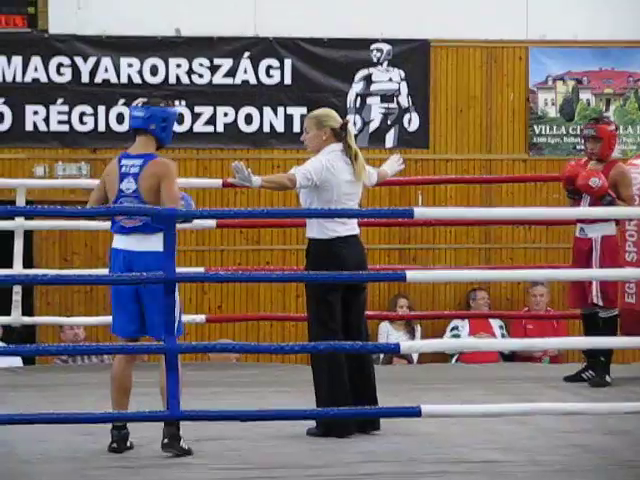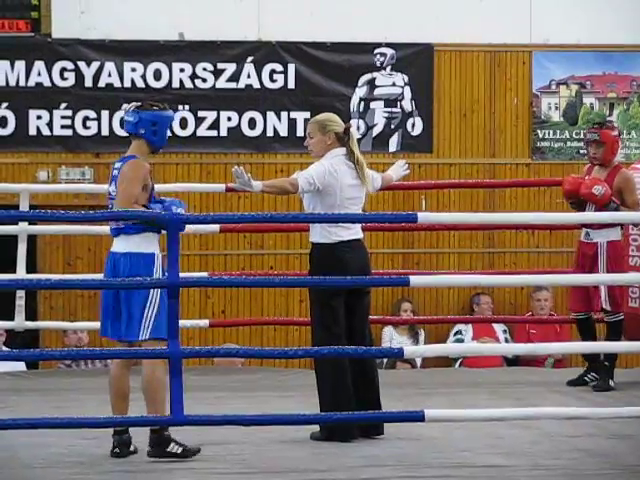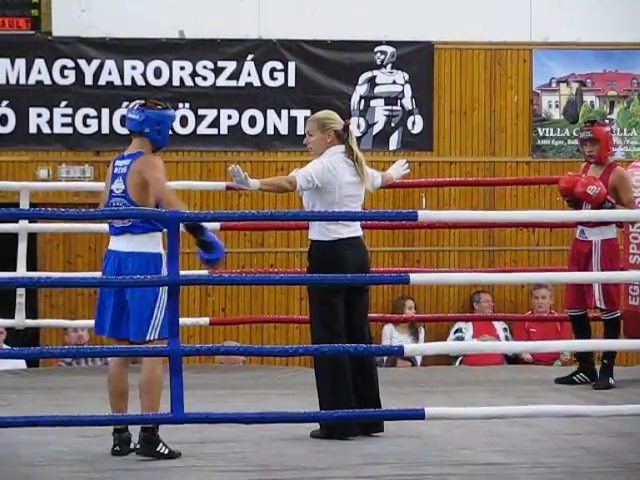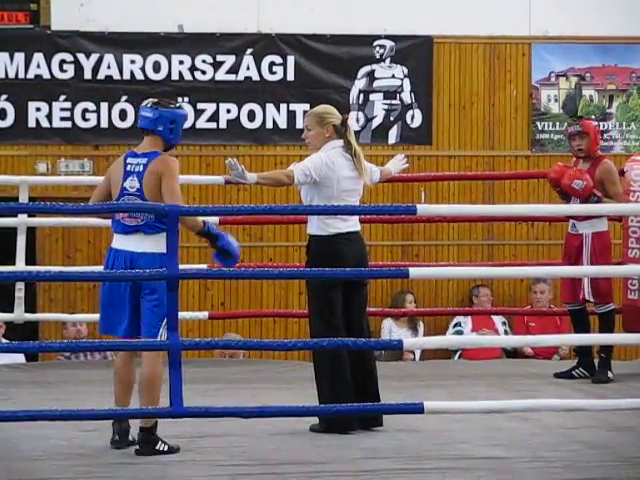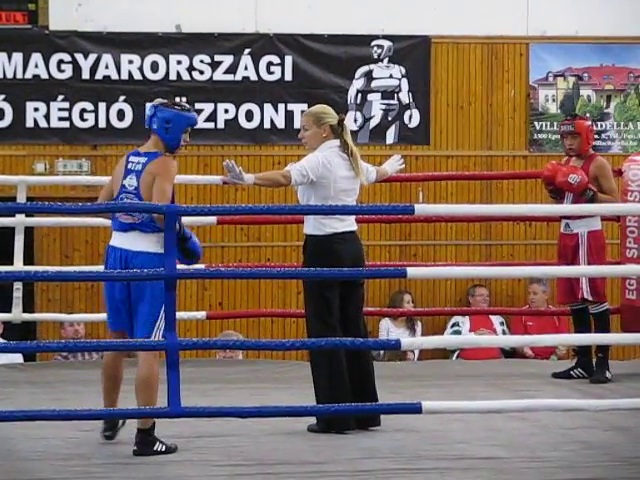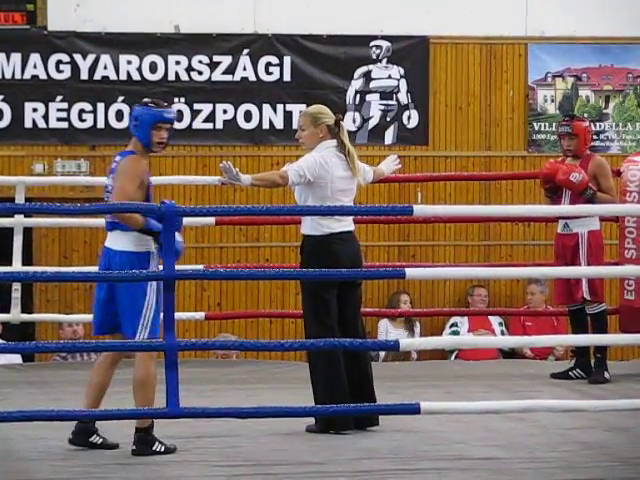
dt=0.3s
person 1, frame 1
left shoulder: (114, 166)
right shoulder: (163, 166)
left elbow: (92, 209)
right elbow: (176, 212)
right wrist: (179, 207)
left hip: (122, 256)
right hip: (155, 258)
left knee: (126, 347)
left ankle: (119, 432)
right ankle: (171, 431)
person 1, frame 2
left shoulder: (120, 165)
right shoulder: (139, 165)
right elbow: (126, 209)
left wrist: (156, 208)
right wrist: (163, 216)
left hip: (118, 258)
right hip: (141, 259)
left knee: (123, 351)
right knee: (153, 349)
left ankle: (120, 437)
right ankle: (159, 435)
person 1, frame 3
left shoulder: (116, 164)
right shoulder: (150, 163)
left elbow: (103, 211)
right elbow: (168, 201)
right wrist: (201, 231)
left hip: (115, 256)
right hip: (144, 259)
left knee: (121, 349)
right knee: (153, 349)
left ankle: (120, 435)
right ankle: (148, 436)
person 1, frame 4
left shoulder: (120, 163)
right shoulder: (165, 164)
left elbow: (94, 206)
right elbow: (179, 212)
right wrist: (215, 235)
left hip: (120, 255)
right hip: (155, 259)
left knee: (127, 345)
right knee: (154, 348)
left ankle: (121, 428)
right ankle: (148, 434)
person 1, frame 5
left shoulder: (125, 162)
right shoulder: (165, 164)
left elbow: (102, 207)
right elbow: (160, 212)
right wrist: (185, 239)
left hip: (118, 253)
right hip: (150, 259)
left knee: (120, 340)
right knee: (150, 348)
left ankle: (110, 420)
right ankle: (145, 436)
person 1, frame 6
left shoulder: (123, 160)
right shoulder: (136, 164)
right elbow: (119, 209)
left wrist: (154, 216)
right wrist: (157, 230)
left hip: (114, 255)
right hip: (135, 259)
left knee: (115, 347)
right knee: (146, 348)
left ankle: (84, 428)
right ankle: (144, 435)
person 2, frame 1
left shoulder: (322, 163)
right shoulder: (355, 164)
left elbow: (290, 180)
right elbow: (377, 175)
left wrist: (255, 181)
right wrist: (391, 167)
left hip: (326, 253)
right hip: (353, 251)
left knee: (326, 335)
right knee: (355, 331)
left ankle: (335, 421)
right ankle: (364, 415)
person 2, frame 2
left shoulder: (325, 168)
right shoulder: (357, 168)
left elbow: (292, 185)
right elbow: (381, 180)
left wrist: (256, 186)
right wrist: (395, 172)
left hip: (329, 258)
right hip: (357, 255)
left knee: (330, 340)
right knee: (359, 336)
left ankle: (338, 425)
right ankle: (368, 420)
person 2, frame 3
left shoulder: (323, 166)
right shoulder: (357, 166)
left elbow: (290, 183)
right elbow: (382, 179)
left wrist: (253, 184)
right wrist: (396, 172)
left hip: (329, 255)
right hip: (356, 253)
left knee: (329, 337)
right knee: (358, 334)
left ankle: (338, 423)
right ankle: (367, 417)
person 2, frame 4
left shoulder: (322, 160)
right shoulder: (355, 160)
left elbow: (287, 177)
right elbow: (380, 173)
left wrist: (250, 177)
right wrist: (394, 166)
left hip: (327, 250)
right hip: (355, 247)
left knee: (328, 331)
right knee: (357, 328)
left ankle: (337, 417)
right ankle: (367, 412)
person 2, frame 5
left shoulder: (319, 160)
right shoulder: (351, 160)
left elbow: (285, 177)
right elbow: (376, 174)
left wrist: (247, 179)
right wrist: (391, 167)
left hip: (323, 249)
right hip: (351, 247)
left knee: (325, 330)
right knee: (353, 327)
left ankle: (335, 417)
right ankle: (364, 412)
person 2, frame 6
left shoulder: (316, 160)
right shoulder: (348, 160)
left elbow: (282, 178)
right elbow: (372, 173)
left wrist: (245, 179)
right wrist: (387, 167)
left hip: (322, 249)
right hip: (349, 247)
left knee: (323, 331)
right knee: (351, 328)
left ankle: (334, 417)
right ankle: (362, 411)
person 3, frame 1
left shoulder: (618, 170)
right shoulder: (583, 165)
left wrist: (606, 196)
right wrist: (571, 190)
left hip: (603, 238)
right hip: (581, 237)
left knee: (605, 301)
right knee: (585, 303)
left ankle: (604, 366)
right ankle: (592, 363)
person 3, frame 2
right shoulder: (587, 171)
left wrist: (610, 204)
right wrist: (574, 201)
left hip: (608, 244)
right hip: (586, 242)
left knee: (611, 307)
right knee: (579, 308)
left ankle: (607, 371)
right ankle: (593, 364)
person 3, frame 3
left shoulder: (617, 174)
right shoulder: (585, 169)
left wrist: (605, 202)
right wrist: (571, 199)
left hip: (604, 242)
right hip: (581, 240)
left knee: (608, 305)
right knee: (575, 306)
left ankle: (607, 369)
right ankle: (586, 367)
person 3, frame 4
left shoulder: (605, 166)
right shoulder: (574, 164)
left elbow: (620, 205)
left wrist: (592, 196)
right wrist: (561, 190)
left hip: (595, 235)
right hip: (574, 234)
left knee: (600, 297)
right knee: (573, 299)
left ankle: (605, 362)
right ankle: (584, 362)
person 3, frame 5
left shoulder: (598, 164)
right shoulder: (565, 163)
left elbow: (615, 202)
left wrist: (587, 191)
right wrist: (553, 190)
left hip: (588, 234)
right hip: (567, 233)
left knee: (595, 296)
right knee: (573, 299)
left ankle: (602, 362)
right ankle: (583, 362)
person 3, frame 6
left shoulder: (597, 163)
right shoulder: (560, 164)
left elbow: (614, 202)
left wrist: (586, 190)
right wrist: (549, 188)
left hip: (587, 234)
right hip: (564, 234)
left knee: (592, 297)
right knee: (572, 300)
left ankle: (601, 363)
right ankle: (582, 363)
